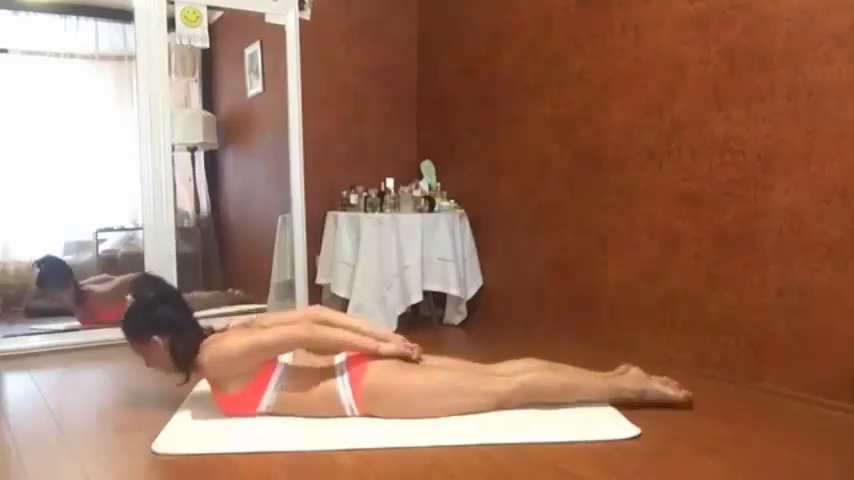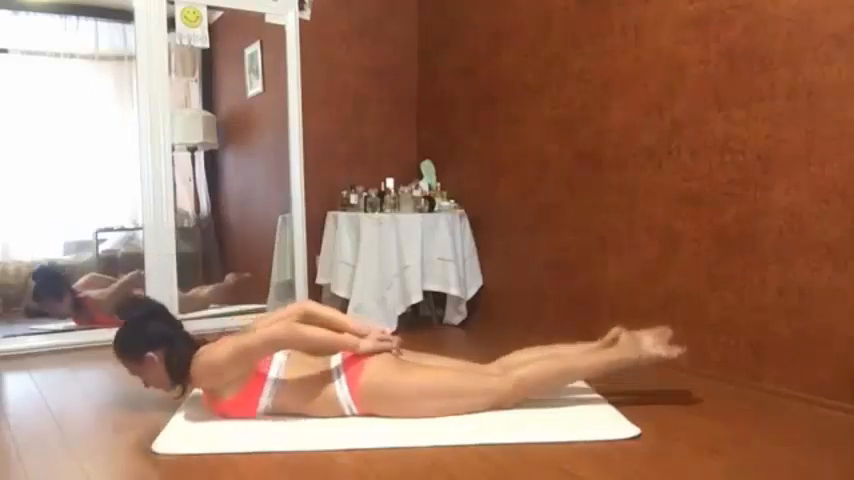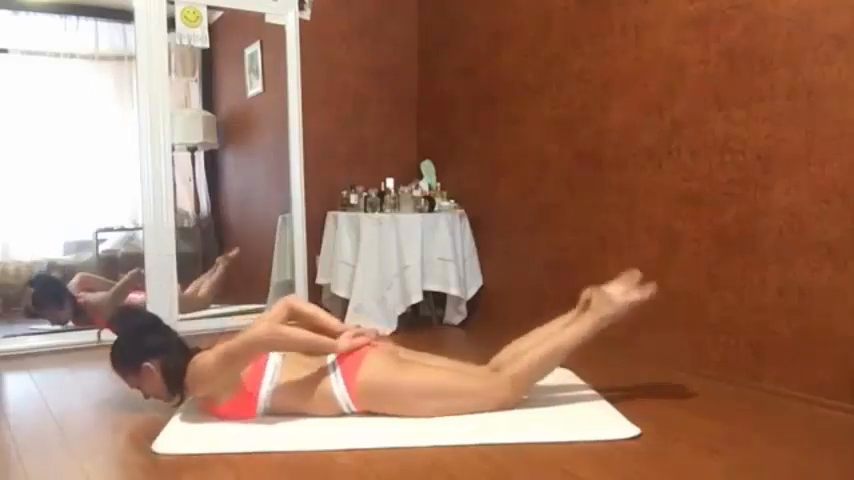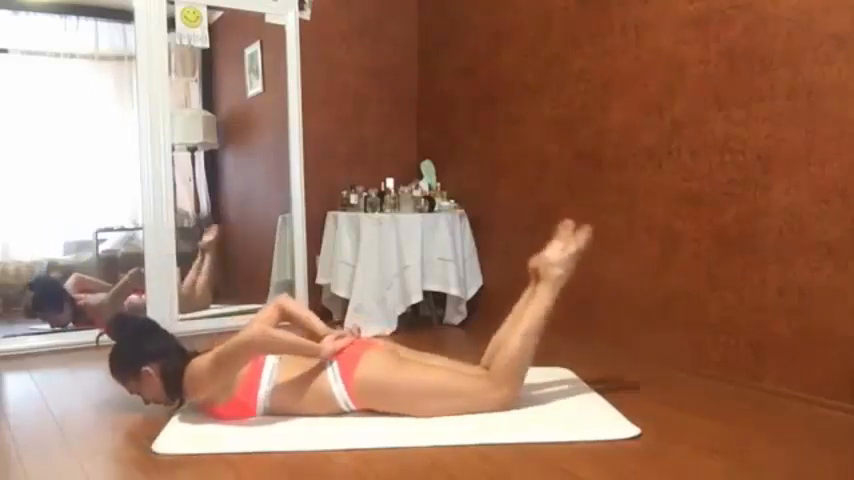
dt=0.3s
person 1, frame 1
left shoulder: (214, 358)
right shoulder: (232, 334)
left elbow: (303, 334)
right elbow: (315, 314)
left wrist: (375, 347)
right wrist: (383, 339)
left hip: (367, 387)
right hip: (368, 368)
left knee: (507, 388)
right knee: (498, 372)
left ankle: (630, 386)
right ankle: (620, 376)
person 1, frame 2
left shoulder: (208, 369)
right shoulder: (224, 350)
left elbow: (284, 332)
right elbow: (301, 308)
left wrist: (355, 347)
right wrist: (364, 334)
left hip: (365, 386)
right hip: (365, 366)
left knee: (506, 388)
right knee: (497, 372)
left ankle: (624, 352)
right ankle: (612, 343)
person 1, frame 3
left shoulder: (202, 377)
right shoulder: (217, 357)
left elbow: (265, 334)
right elbow: (288, 305)
left wrist: (333, 348)
right wrist: (344, 335)
left hip: (362, 383)
right hip: (365, 360)
left knee: (502, 388)
right knee: (492, 371)
left ankle: (597, 313)
right ankle: (586, 310)
person 1, frame 4
left shoulder: (198, 383)
right shoulder: (217, 365)
left elbow: (252, 336)
right elbow: (280, 304)
left wrist: (319, 352)
right wrist: (326, 338)
left hip: (359, 379)
right hip: (363, 358)
left knee: (499, 390)
right knee: (489, 375)
left ankle: (548, 279)
right ankle: (540, 276)
person 2, frame 1
left shoulder: (100, 296)
right shoulder: (72, 296)
left elbow: (138, 279)
right hip: (129, 303)
left knee: (190, 302)
left ankle: (230, 297)
person 2, frame 2
left shoulder: (101, 302)
right shoulder: (73, 295)
left elbow: (137, 276)
right hip: (134, 299)
left knee: (198, 301)
left ankle: (227, 282)
right ankle: (225, 282)
person 2, frame 3
left shoulder: (101, 307)
right shoulder: (70, 294)
left elbow: (136, 275)
right hip: (133, 299)
left ankle: (221, 265)
right ankle: (218, 265)
person 2, frame 4
left shoulder: (101, 309)
right shoulder: (67, 294)
left elbow: (136, 275)
left hip: (144, 305)
right hip: (129, 300)
left ankle: (206, 250)
right ankle: (203, 251)
